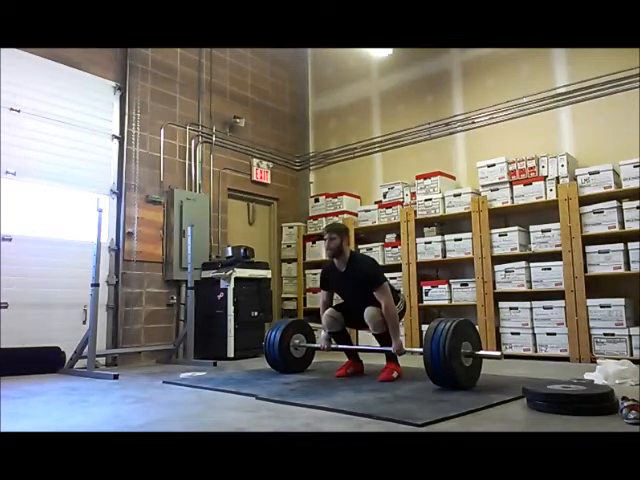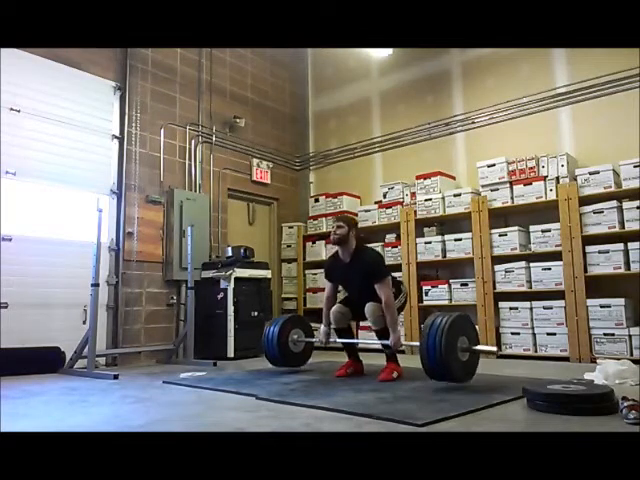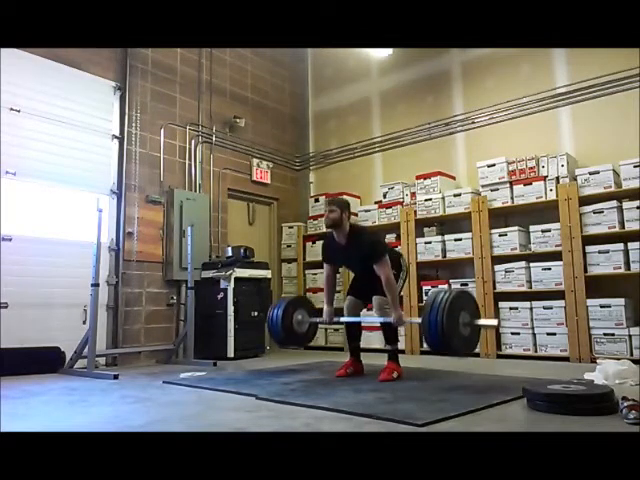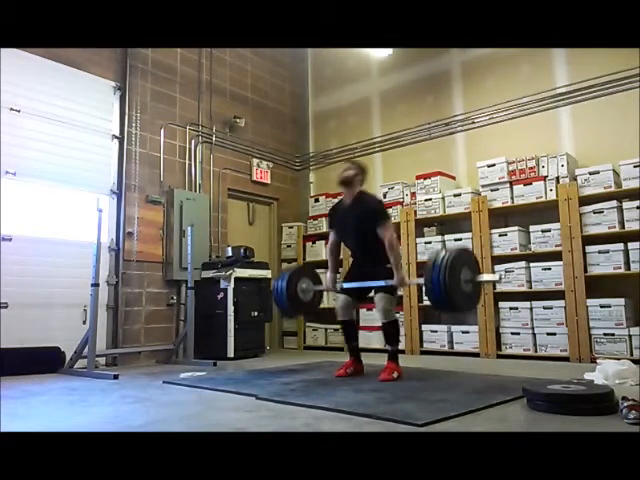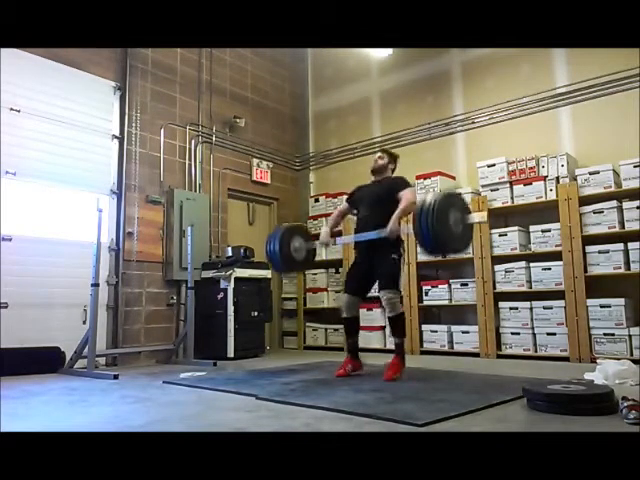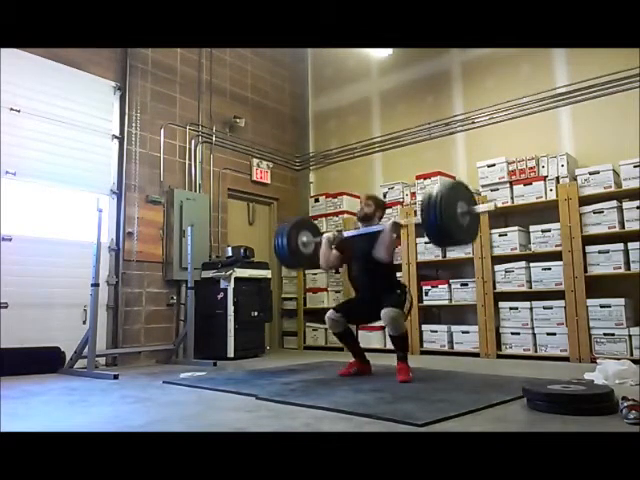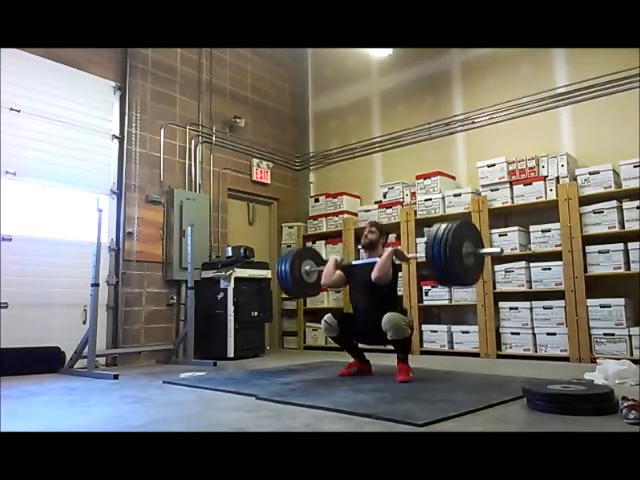
dt=0.3s
person 1, frame 1
left shoulder: (365, 266)
right shoulder: (328, 271)
left elbow: (386, 302)
right elbow: (325, 302)
left wrist: (396, 340)
right wrist: (325, 332)
left hip: (393, 301)
left knee: (371, 314)
right knee: (329, 316)
left ankle: (392, 363)
right ankle: (354, 361)
person 1, frame 2
left shoulder: (370, 258)
right shoulder: (332, 263)
left elbow: (386, 297)
right elbow: (329, 295)
left wrist: (394, 333)
right wrist: (325, 327)
left hip: (393, 292)
left knee: (372, 310)
right knee: (337, 312)
left ankle: (392, 363)
right ankle: (354, 362)
person 1, frame 3
left shoulder: (366, 239)
right shoulder: (329, 244)
left elbow: (385, 275)
right elbow: (329, 276)
left wrist: (396, 310)
right wrist: (328, 306)
left hip: (392, 268)
right hip: (364, 272)
left knee: (380, 304)
right knee: (350, 307)
left ankle: (393, 363)
right ankle: (355, 361)
person 1, frame 4
left shoulder: (370, 204)
right shoulder: (336, 210)
left elbow: (389, 238)
right elbow: (333, 243)
left wrist: (398, 273)
right wrist: (331, 273)
left hip: (383, 261)
right hip: (360, 262)
left knee: (384, 305)
right knee: (343, 305)
left ankle: (393, 363)
right ankle: (355, 361)
person 1, frame 5
left shoulder: (396, 182)
right shoulder: (360, 190)
left elbow: (410, 200)
right elbow: (341, 211)
left wrist: (395, 218)
right wrist: (327, 228)
left hip: (387, 251)
right hip: (362, 253)
left knee: (389, 298)
right knee: (348, 302)
left ankle: (398, 358)
right ankle: (352, 359)
person 1, frame 6
left shoulder: (382, 234)
right shoulder: (348, 241)
left elbow: (384, 256)
right elbow: (326, 264)
left wrist: (390, 227)
right wrist: (327, 239)
left hip: (391, 294)
right hip: (365, 298)
left knee: (390, 315)
right knee: (333, 318)
left ankle: (402, 363)
right ankle: (361, 361)
person 1, frame 7
left shoulder: (388, 264)
right shoulder: (353, 267)
left elbow: (378, 277)
right elbow: (326, 282)
left wrist: (389, 253)
right wrist: (333, 261)
left hip: (389, 322)
right hip: (364, 327)
left knee: (392, 320)
right knee: (329, 322)
left ankle: (403, 364)
right ankle: (361, 362)
